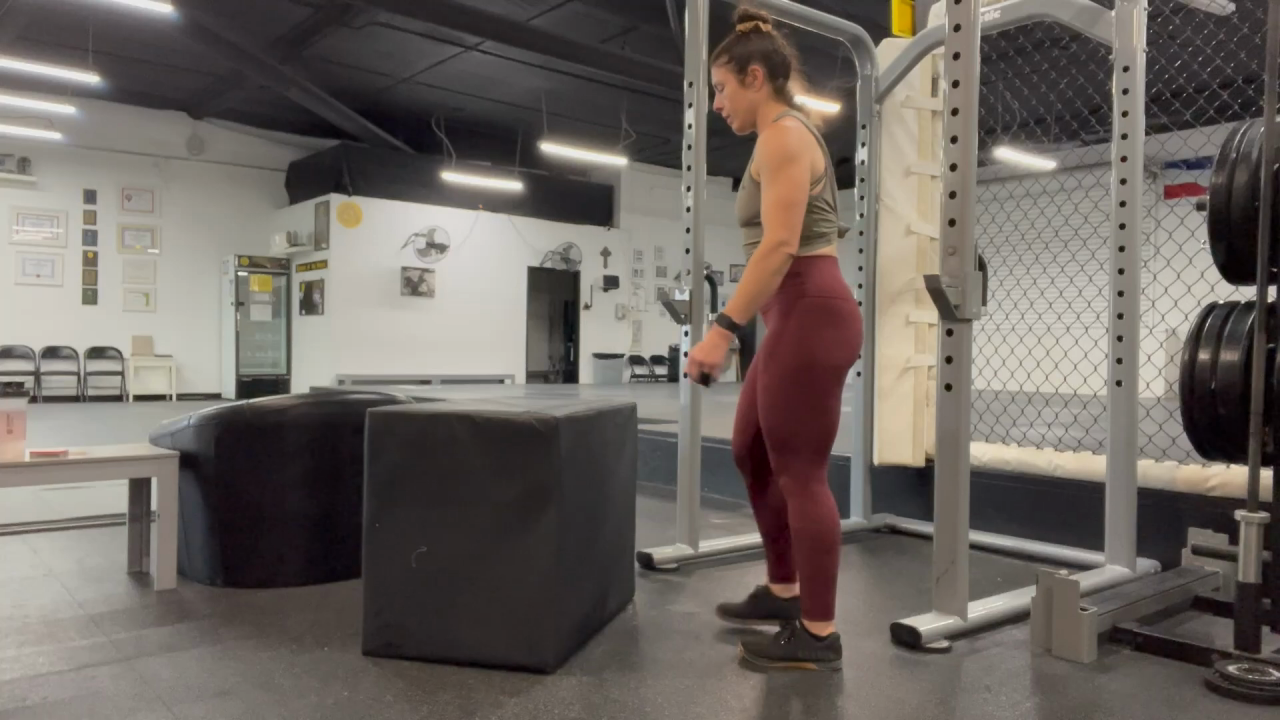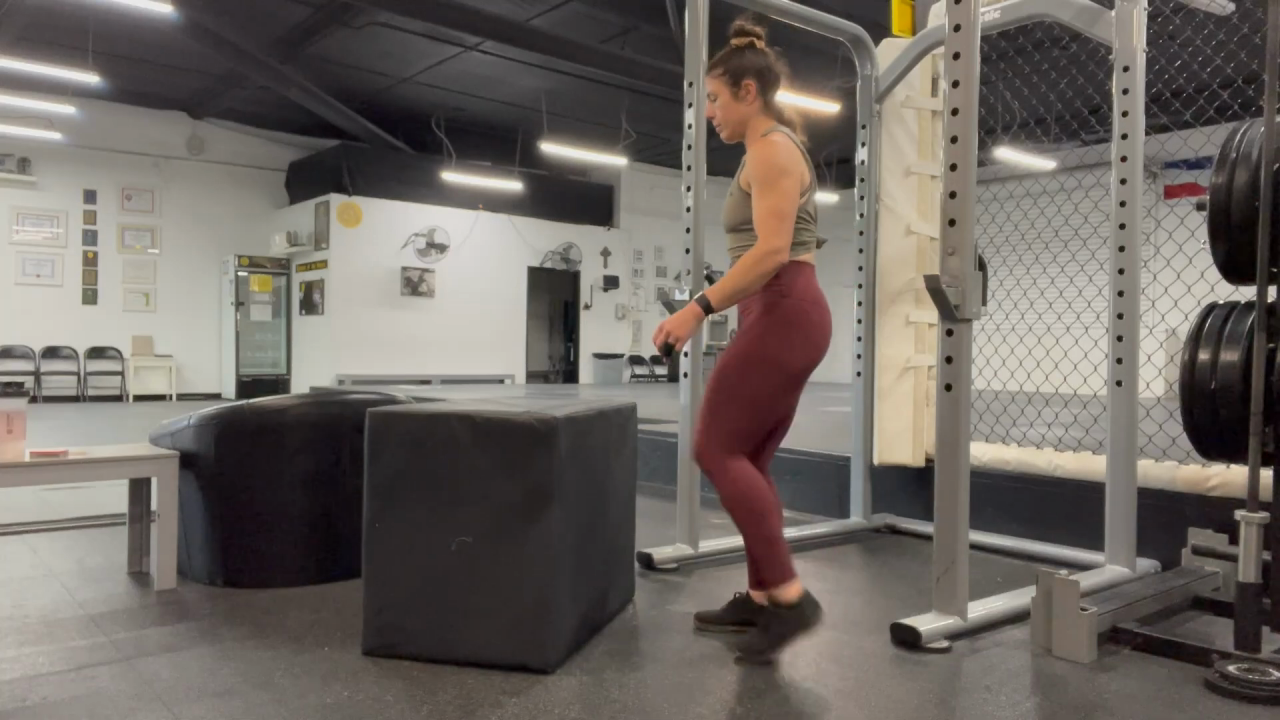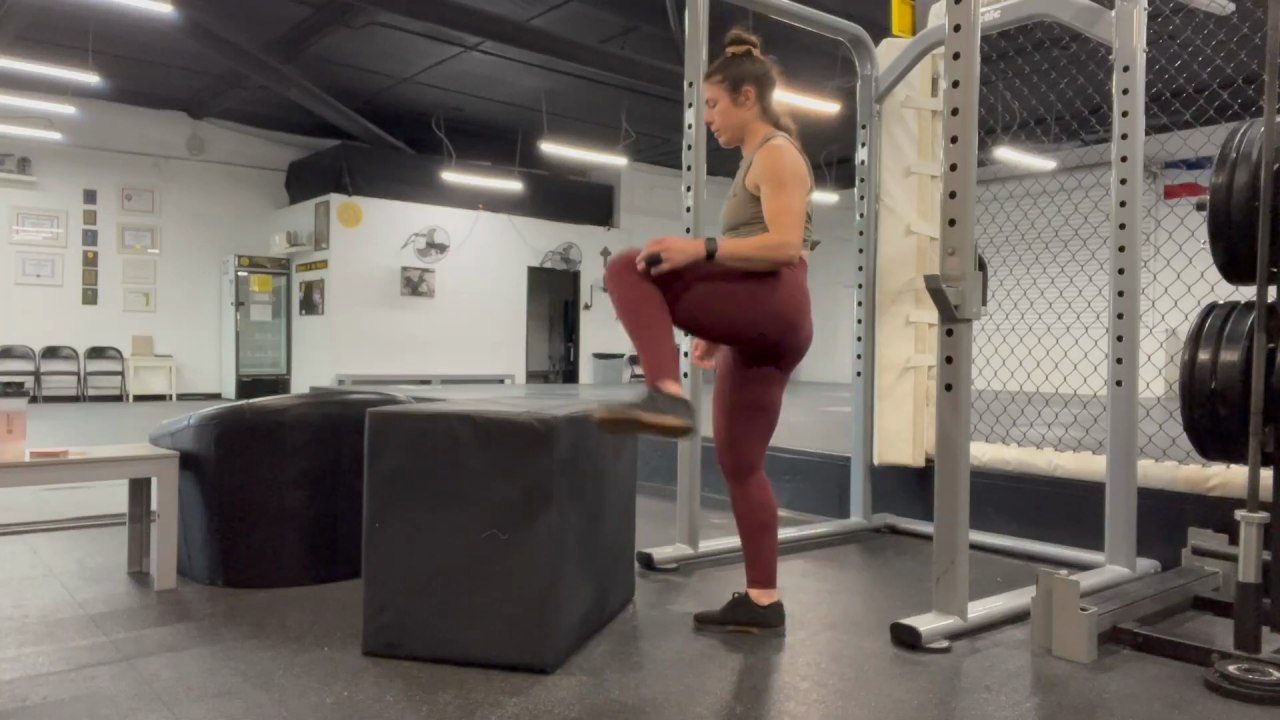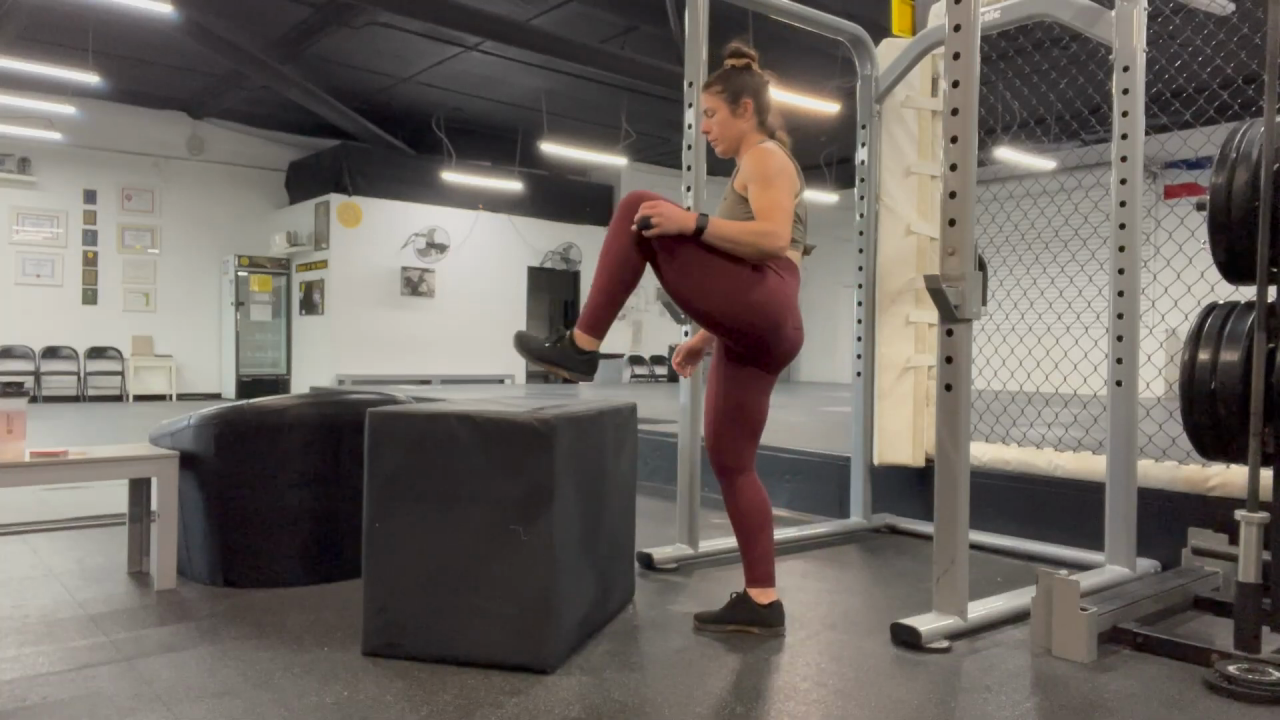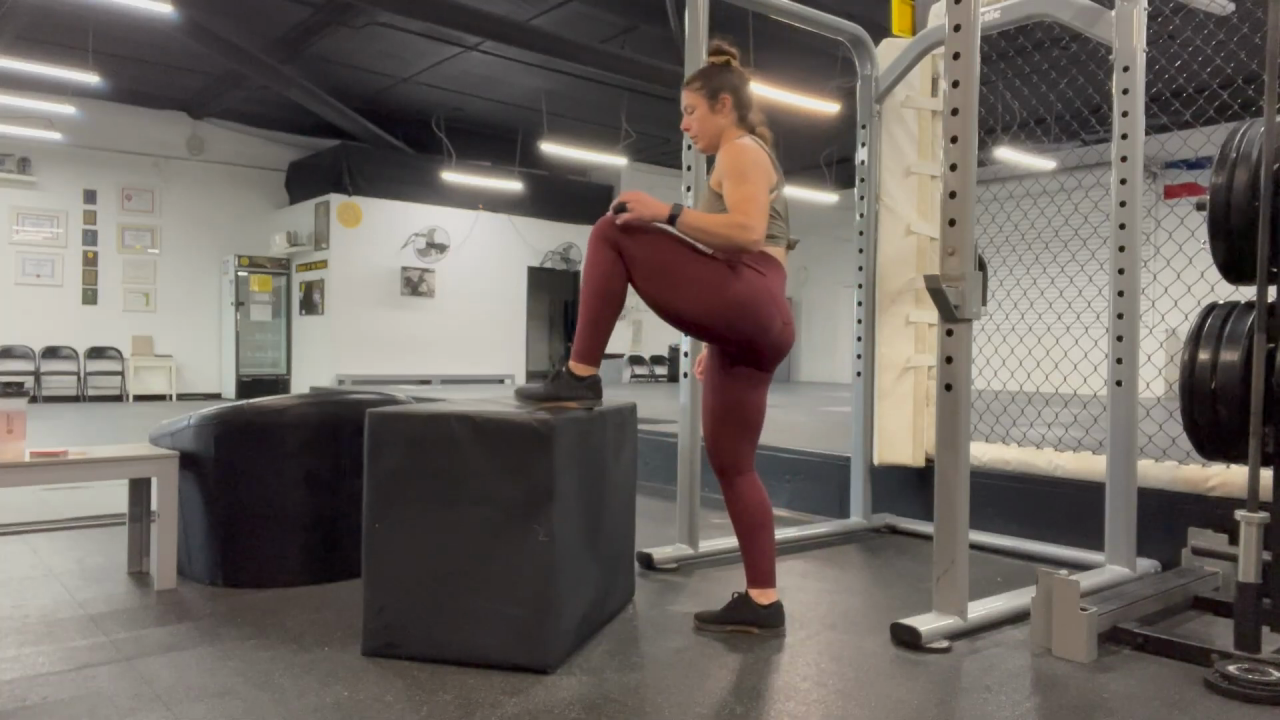
dt=0.3s
person 1, frame 1
left shoulder: (782, 137)
right shoulder: (789, 136)
left elbow: (779, 247)
left wrist: (722, 328)
left hip: (809, 316)
right hip: (802, 315)
left knee: (799, 475)
right knee: (751, 455)
left ankle: (817, 634)
right ankle: (783, 591)
person 1, frame 2
left shoulder: (771, 150)
right shoulder: (770, 152)
left elbow: (771, 252)
left wrist: (698, 310)
left hip: (784, 317)
right hip: (781, 321)
left knee: (721, 456)
right knee: (739, 459)
left ankle: (792, 598)
right ankle: (762, 601)
person 1, frame 3
left shoulder: (776, 152)
right shoulder: (760, 160)
left elbow: (785, 246)
left wrist: (702, 251)
right wrist: (717, 326)
left hip: (772, 307)
right hip: (770, 323)
left knee: (629, 269)
right knee: (739, 463)
left ankle: (666, 394)
right ankle: (762, 601)
person 1, frame 4
left shoulder: (766, 156)
right shoulder: (757, 167)
left elbow: (774, 240)
left wrist: (691, 223)
right wrist: (706, 334)
left hip: (762, 310)
right hip: (759, 332)
left knee: (636, 212)
right knee: (731, 464)
left ankle: (580, 348)
right ankle: (761, 602)
person 1, frame 5
left shoulder: (741, 151)
right shoulder: (746, 160)
left elbow: (748, 233)
left wrist: (667, 213)
right wrist: (716, 343)
left hip: (744, 307)
right hip: (759, 327)
left knee: (614, 233)
right knee: (731, 465)
left ankle: (581, 375)
right ankle: (762, 602)
